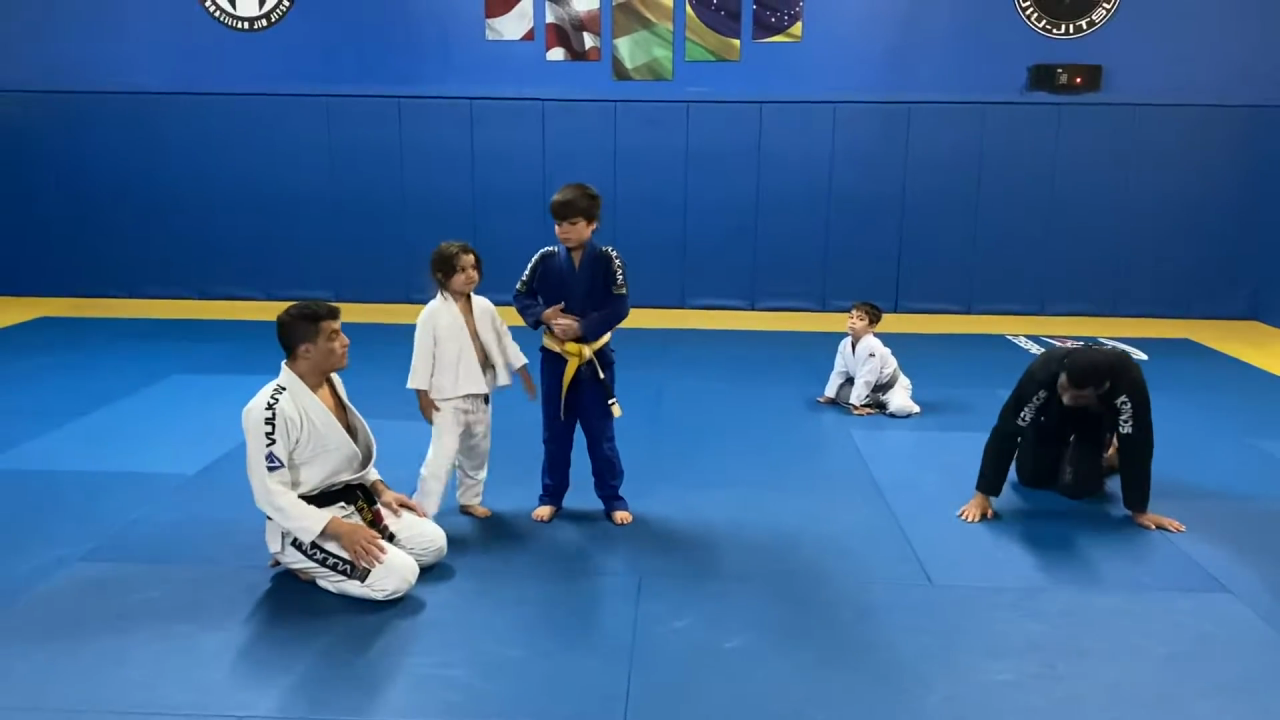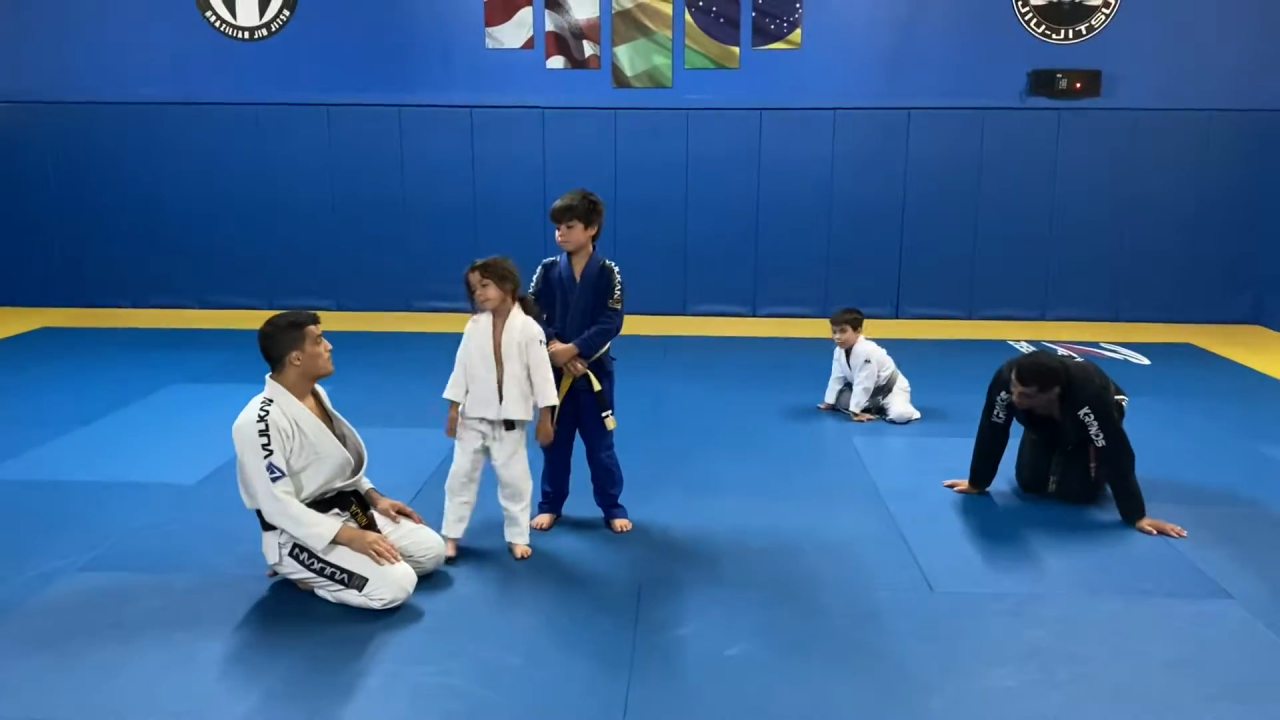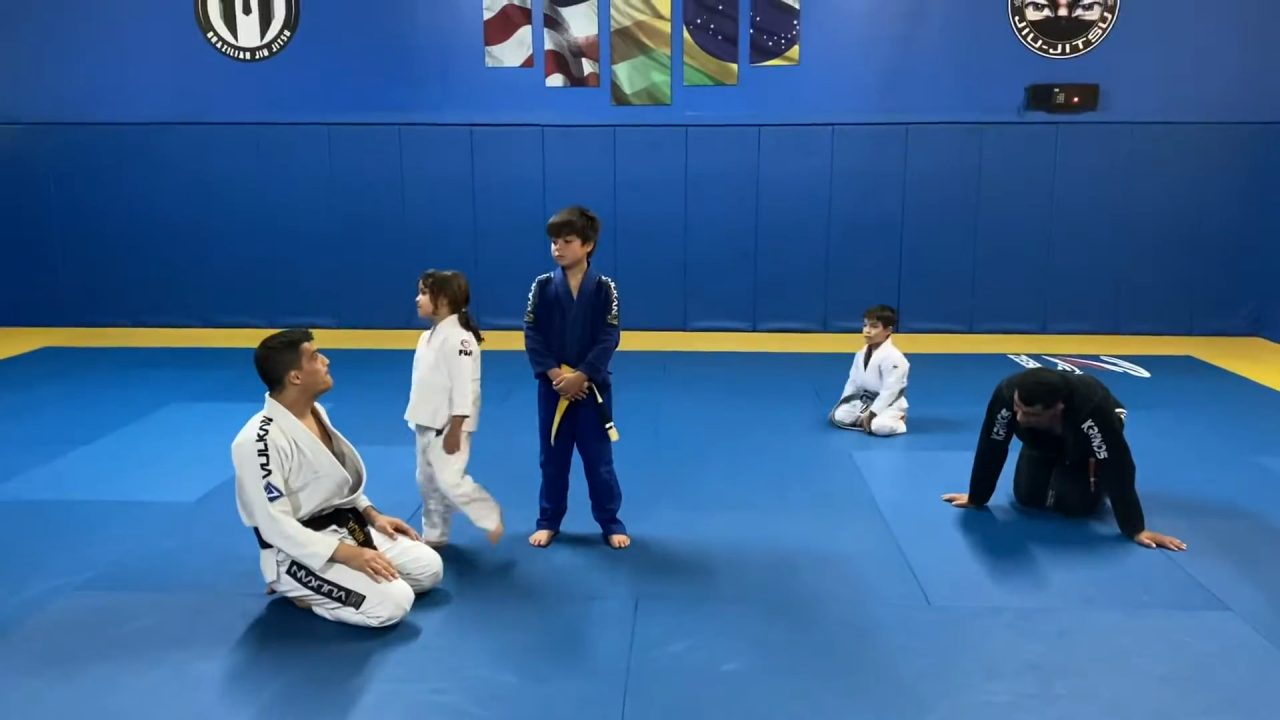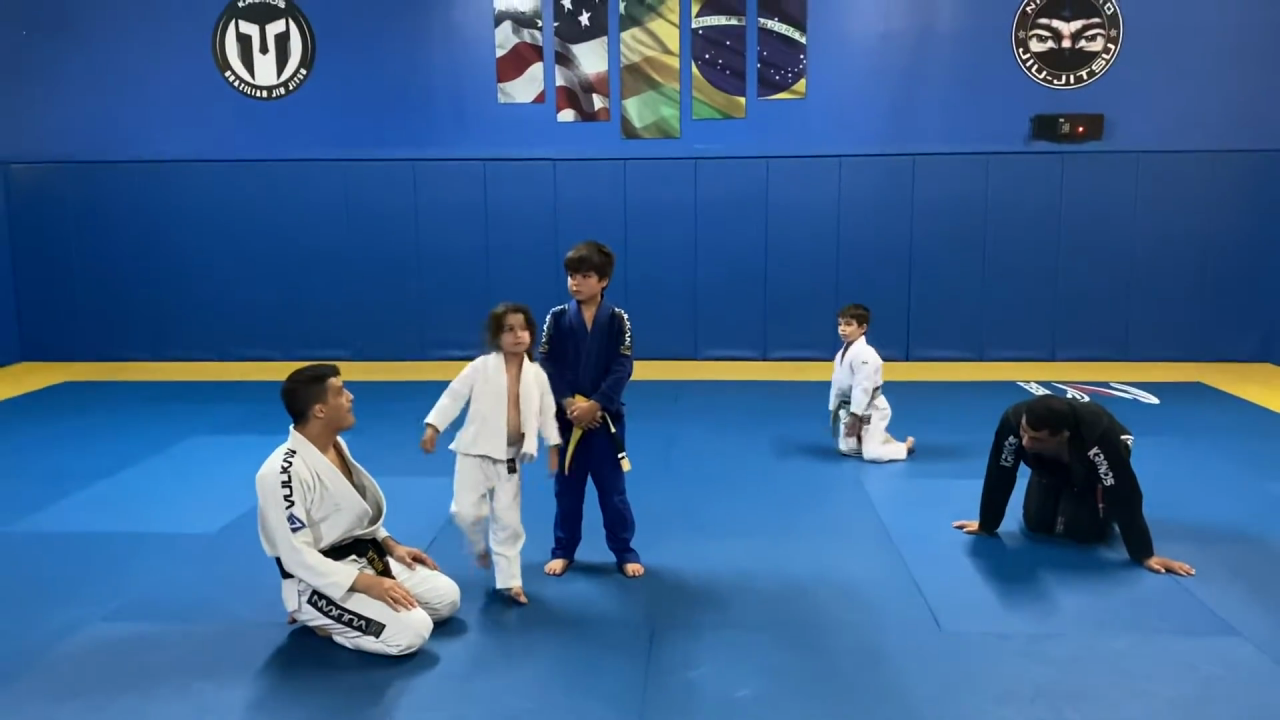
dt=1s
person 1, frame 1
left shoulder: (608, 259)
right shoulder: (546, 259)
left elbow: (619, 308)
right elbow: (521, 296)
left wrist: (582, 328)
right wrist: (541, 316)
left hip: (595, 358)
right hip: (556, 359)
left knee: (600, 433)
right knee: (555, 432)
left ankle: (613, 498)
right ankle: (551, 496)
person 1, frame 2
left shoulder: (607, 272)
right shoulder: (548, 270)
left elbow: (610, 323)
left wrist: (573, 349)
right wrist: (554, 346)
left hip: (593, 368)
right hip: (554, 369)
left knee: (599, 442)
right knee: (554, 441)
left ankle: (612, 506)
right ankle: (550, 505)
person 1, frame 3
left shoulder: (604, 288)
right shoulder: (542, 287)
left elbow: (608, 340)
right elbow: (533, 336)
left wrist: (580, 376)
right wrist: (554, 374)
left hip: (592, 385)
right hip: (552, 386)
left knee: (598, 458)
right knee: (552, 457)
left ankle: (611, 522)
right ankle: (548, 521)
person 1, frame 4
left shoulder: (617, 320)
right shoulder: (557, 318)
left elbow: (621, 369)
right elbow: (547, 366)
left wrist: (594, 406)
right wrist: (569, 404)
left hip: (606, 416)
right hip: (566, 416)
left knee: (612, 487)
right knee: (567, 487)
left ankle: (625, 551)
right ankle: (563, 550)
person 2, frame 1
left shoulder: (332, 382)
right shoulder: (271, 409)
right elbow: (271, 495)
left wrist: (380, 489)
right wrist: (339, 530)
right hip: (306, 525)
left knee: (433, 543)
right knee: (398, 576)
left ankle: (319, 560)
right ankle: (302, 561)
person 2, frame 2
left shoulder: (315, 393)
right shoulder: (261, 422)
right elbow: (278, 506)
left wrist: (375, 497)
right wrist: (350, 537)
right hip: (300, 535)
left knee: (431, 550)
right knee: (395, 585)
left ankle: (323, 569)
right ankle: (300, 571)
person 2, frame 3
left shoulder: (314, 412)
right shoulder: (260, 441)
right elbow: (275, 526)
left wrist: (372, 515)
right wrist: (347, 555)
right hip: (297, 552)
left knee: (429, 568)
right knee: (392, 603)
left ankle: (320, 587)
right ankle: (298, 589)
person 2, frame 4
left shoulder: (335, 445)
right shoulder: (283, 472)
right elbow: (297, 557)
left wrist: (391, 545)
right wrist: (367, 585)
right hip: (318, 583)
left knee: (446, 597)
right knee: (411, 632)
left ankle: (347, 614)
right ankle: (318, 619)
person 3, frame 1
left shoulder: (484, 307)
right shoulder: (432, 313)
left elbow: (504, 341)
right elbow: (422, 356)
left wrist: (525, 373)
right wrist: (423, 396)
left hip: (480, 394)
right hip: (448, 396)
left knee: (477, 452)
right knee: (442, 456)
left ankle: (469, 499)
right ankle: (422, 511)
person 3, frame 2
left shoulder: (528, 328)
right shoulder: (475, 325)
left elbow: (541, 373)
right elbow: (461, 370)
left wrist: (545, 419)
right wrist: (453, 410)
left hip: (509, 420)
right hip: (473, 417)
left knee: (514, 479)
right knee: (461, 475)
left ankle: (517, 536)
right ankle: (451, 536)
person 3, frame 3
left shoulder: (459, 338)
right shoulder: (428, 336)
left elbow: (464, 388)
left wrist: (454, 431)
right wrist: (418, 420)
left hip: (448, 426)
right hip: (427, 425)
left knee: (449, 482)
right knee: (428, 484)
left ankle: (490, 517)
right ankle: (434, 536)
person 3, frame 4
left shoulder: (536, 374)
right shoulder: (481, 367)
left elbow: (547, 412)
right elbow: (453, 396)
left wrist: (553, 450)
right wrist: (432, 427)
left hip: (508, 459)
right hip: (474, 452)
left knee: (508, 522)
right knee: (468, 511)
left ankle: (510, 581)
right ankle: (481, 549)
person 4, frame 1
left shoulder: (1128, 380)
right shoulder: (1043, 372)
left elbow: (1137, 445)
right elbow: (1006, 431)
left wrist: (1139, 510)
right wrist: (983, 495)
left hip: (1098, 421)
right hip: (1051, 417)
left knee: (1076, 486)
right knee: (1030, 478)
left ankle: (1108, 455)
right ankle: (1064, 451)
person 4, frame 2
left shoulder: (1090, 394)
right shoulder: (1006, 378)
left elbow: (1117, 453)
right elbow: (992, 433)
left wrist: (1136, 516)
right wrist: (977, 483)
left hip: (1088, 427)
right hip: (1045, 425)
left knee: (1076, 491)
right knee: (1030, 483)
left ankle: (1094, 469)
right ankle: (1059, 458)
person 4, frame 3
left shoulder: (1094, 407)
right shoulder: (1007, 393)
left elbow: (1117, 468)
right elbow: (991, 449)
left wrist: (1135, 529)
right wrist: (976, 498)
left hip: (1085, 446)
right hip: (1043, 442)
left knee: (1074, 503)
right knee: (1027, 497)
left ankle: (1095, 484)
right ankle: (1055, 472)
person 4, frame 4
left shoulder: (1100, 435)
right shoulder: (1014, 420)
left elbow: (1124, 495)
right elbow: (999, 476)
left wrist: (1144, 554)
right wrist: (986, 525)
left hip: (1092, 473)
right hip: (1051, 468)
left knee: (1085, 530)
right knee: (1036, 524)
left ankle: (1105, 513)
right ankle: (1062, 499)
